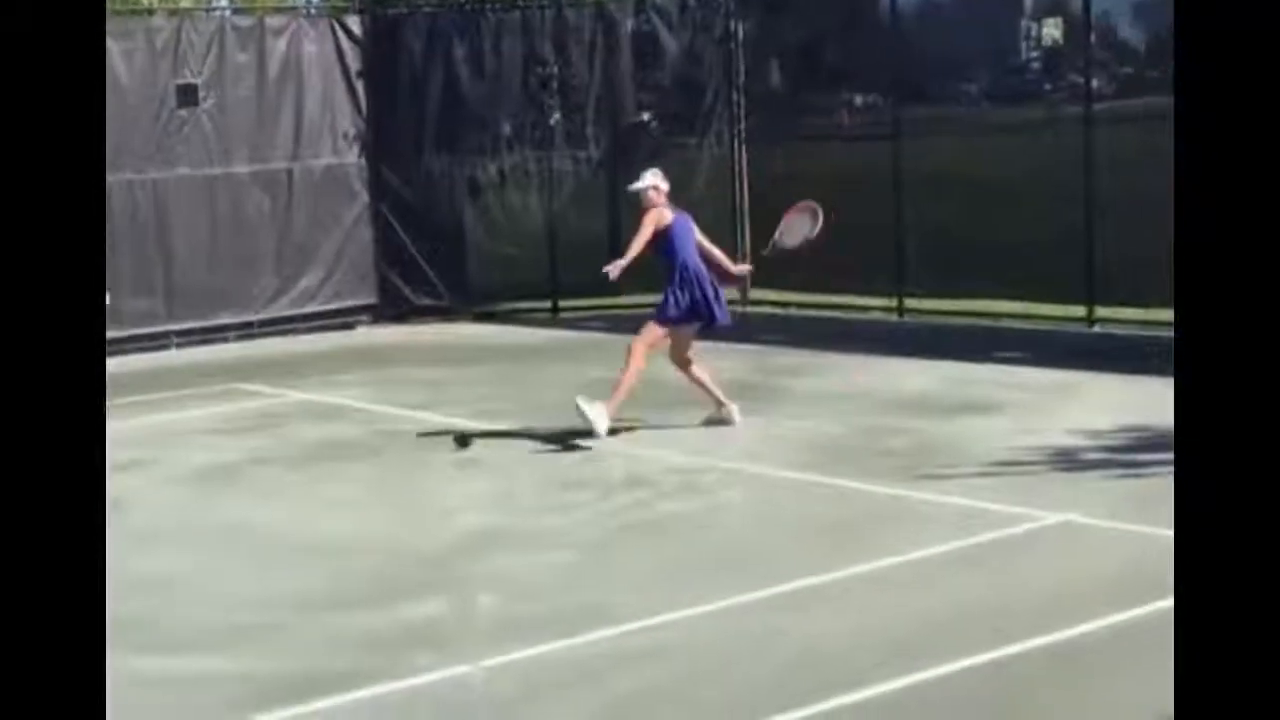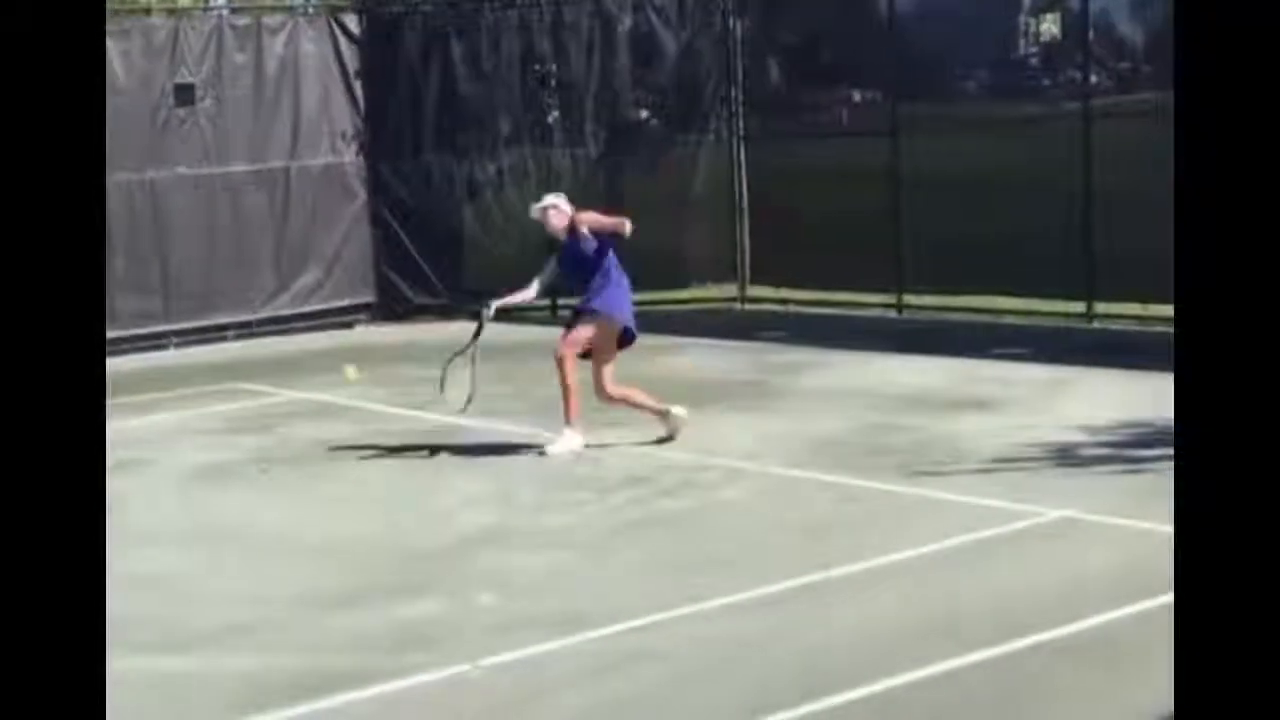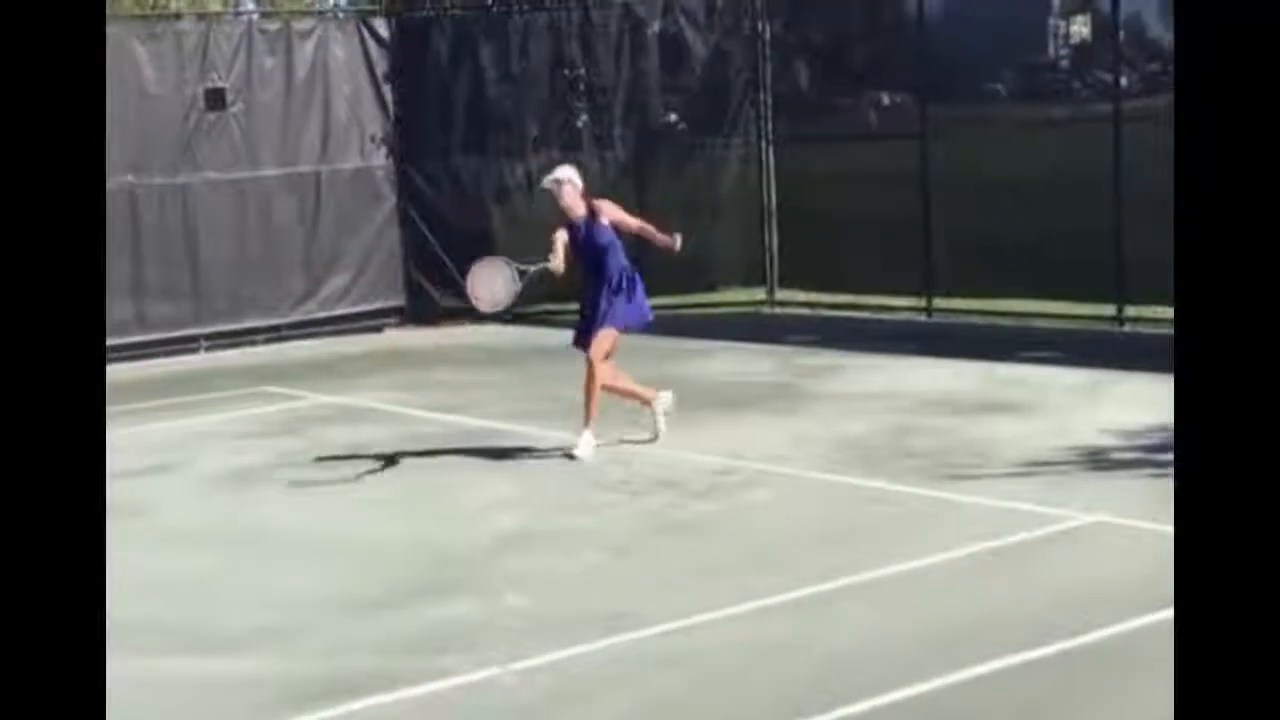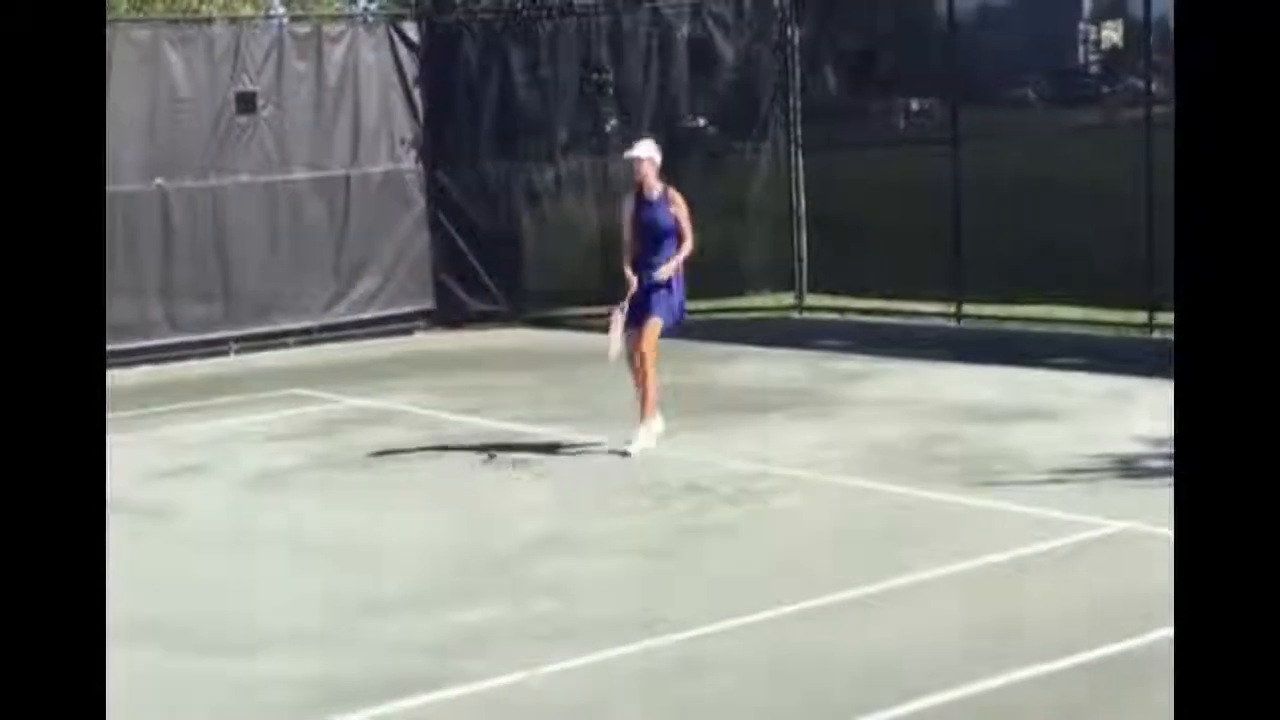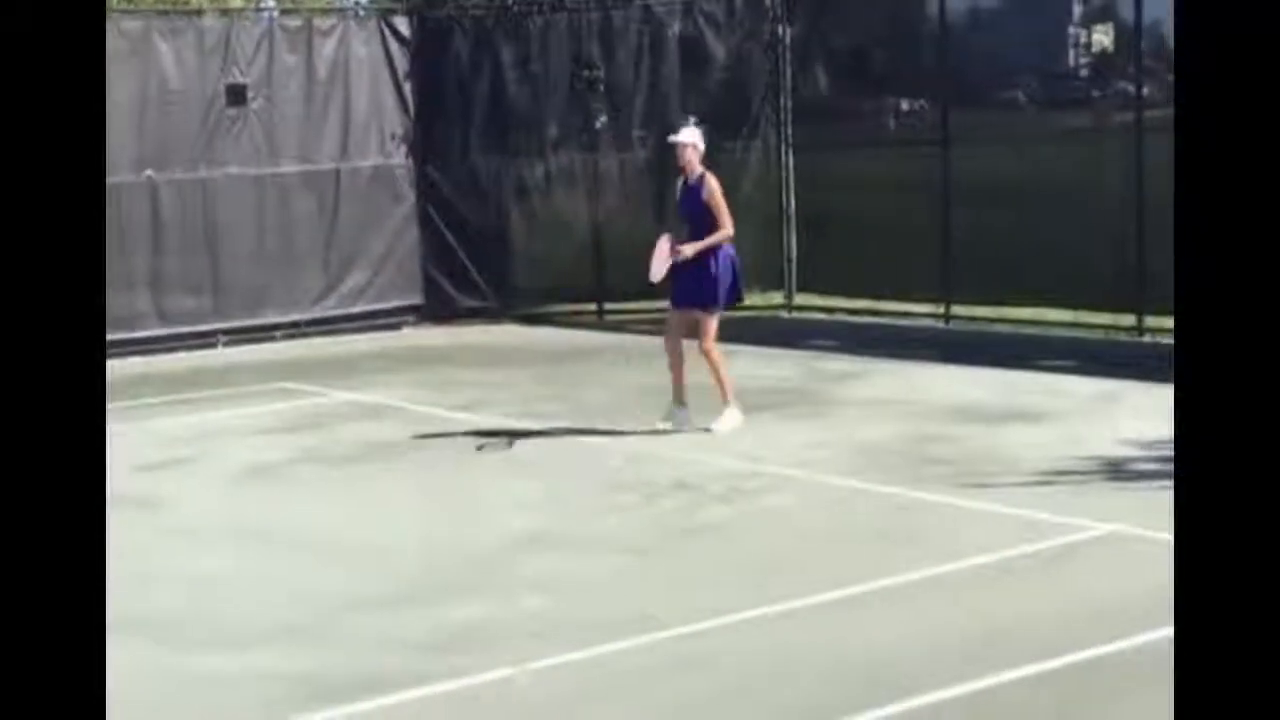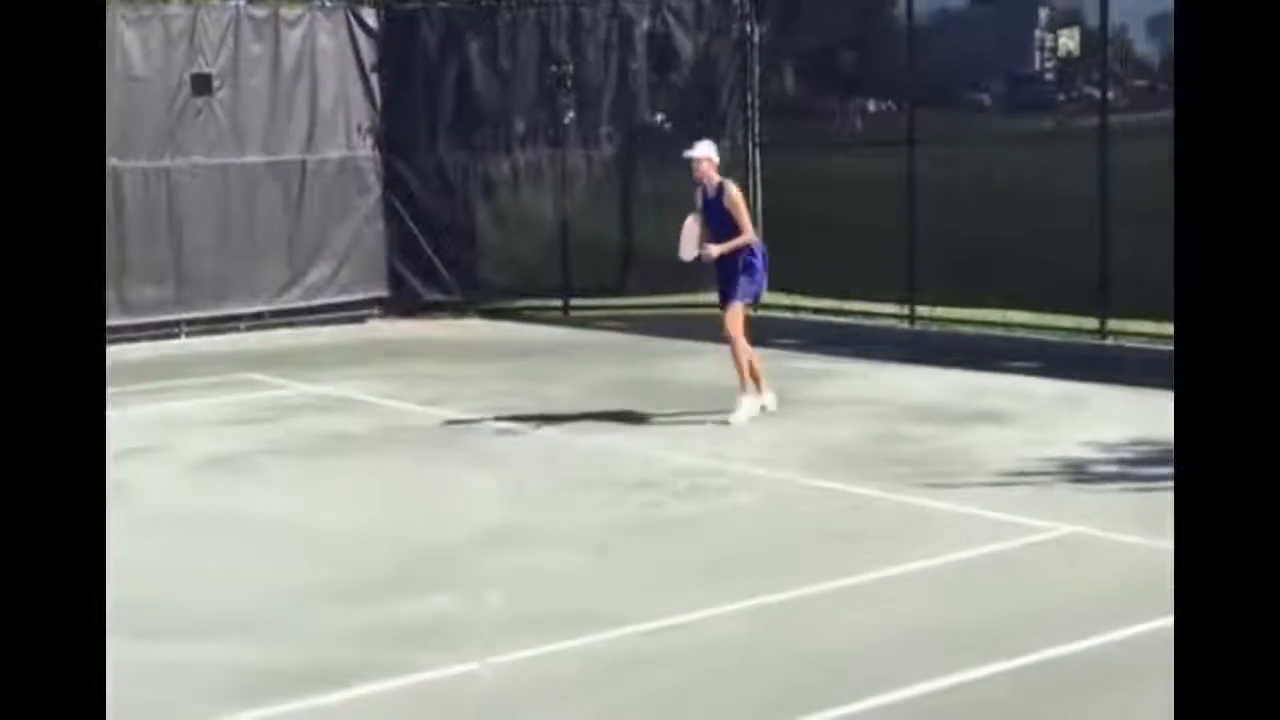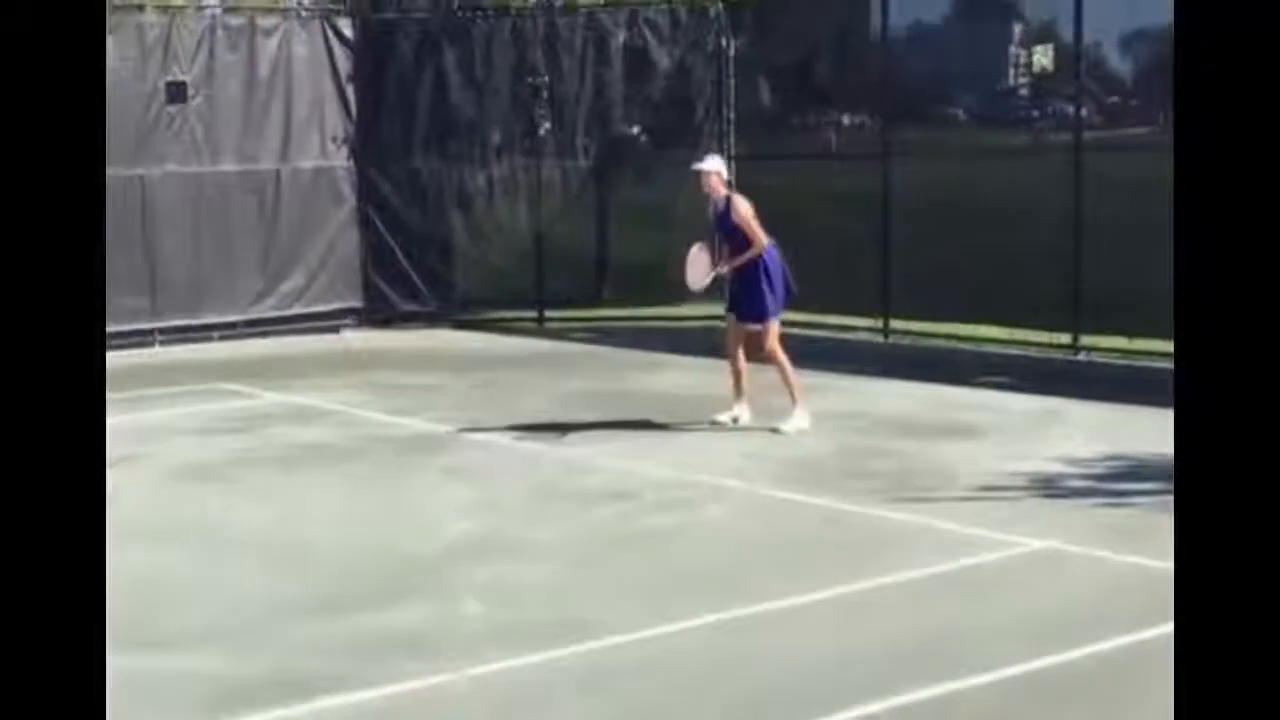
dt=0.4s
person 1, frame 1
left shoulder: (656, 213)
right shoulder: (683, 217)
left elbow: (640, 239)
right elbow: (708, 247)
left wrist: (622, 262)
right wrist: (732, 268)
left hip: (684, 292)
right hip: (695, 292)
left knee: (638, 346)
right knee: (679, 357)
left ankle: (605, 412)
right ankle: (725, 408)
person 1, frame 2
left shoulder: (581, 222)
right shoulder: (560, 254)
left elbow: (620, 223)
right elbow: (534, 289)
left wrist: (624, 227)
right wrist: (500, 302)
left hip: (610, 295)
right hip: (593, 308)
left knee: (563, 351)
right knee: (606, 390)
left ankle: (571, 431)
right ankle: (666, 412)
person 1, frame 3
left shoulder: (601, 209)
right shoulder: (563, 232)
left elbow: (640, 227)
right elbow: (559, 263)
left wrist: (667, 241)
right wrist: (554, 264)
left hip: (621, 291)
right hip: (595, 298)
left knee: (594, 357)
right knee: (601, 374)
left ankle: (587, 434)
right ankle: (655, 399)
person 1, frame 4
left shoulder: (672, 198)
right shoulder: (630, 201)
left elbow: (688, 239)
right elbow: (627, 244)
left wrist: (671, 265)
right wrist: (628, 271)
left hip: (664, 282)
right hip: (640, 280)
left knee: (645, 348)
right knee: (634, 356)
left ankle: (648, 422)
right ankle: (651, 420)
person 1, frame 5
left shoulder: (709, 183)
right shoulder: (681, 183)
left elbow: (727, 229)
left wrist: (695, 248)
right wrist: (677, 247)
left hip: (714, 263)
right hip: (691, 266)
left knee: (706, 342)
right knee: (671, 336)
left ankle: (731, 407)
right ankle: (679, 405)
person 1, frame 6
left shoulder: (729, 192)
right shoulder: (700, 193)
left elbow: (750, 234)
left wrist: (720, 249)
right wrist: (704, 247)
left hip: (746, 263)
right hip: (727, 265)
left knee: (730, 324)
right knee: (735, 332)
left ankle: (748, 393)
right ankle: (761, 394)
person 1, frame 7
left shoulder: (737, 204)
right shoulder: (713, 207)
left elbow: (761, 243)
left wrist: (732, 264)
right wrist: (725, 264)
left hip: (764, 272)
right hip: (743, 276)
left knee: (770, 346)
right knee: (733, 341)
left ankle: (799, 411)
right ankle: (740, 406)
